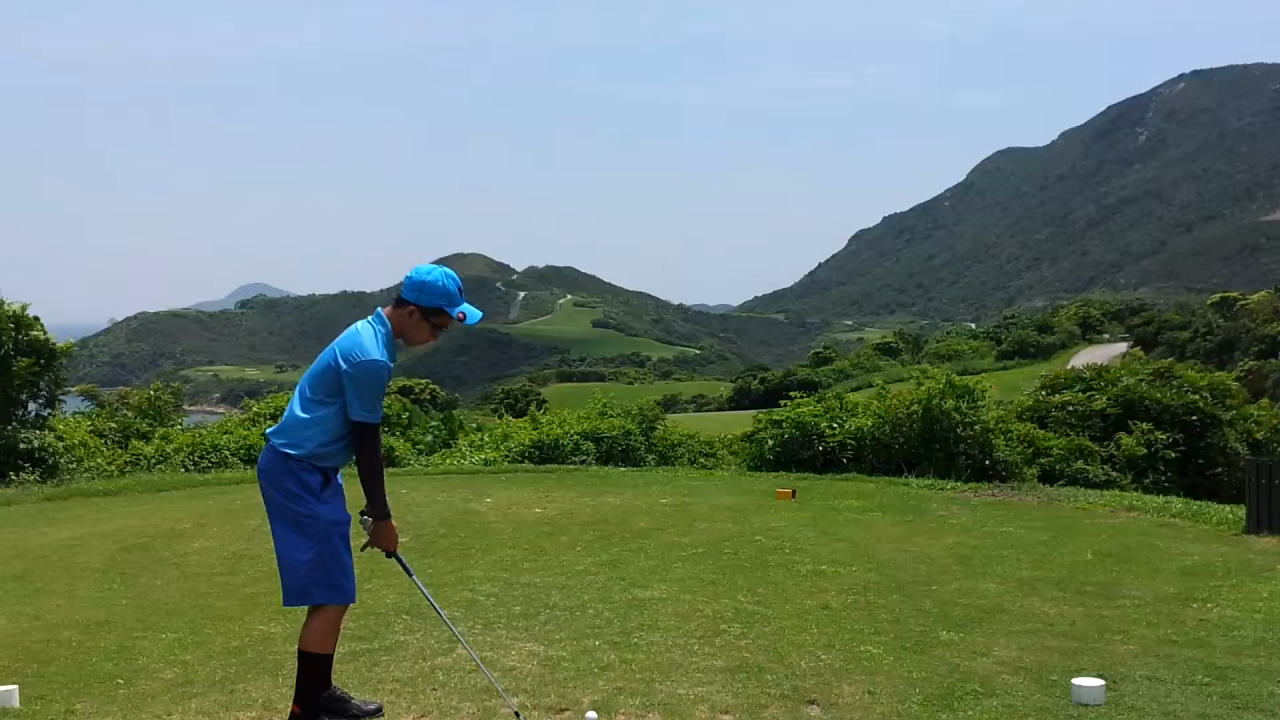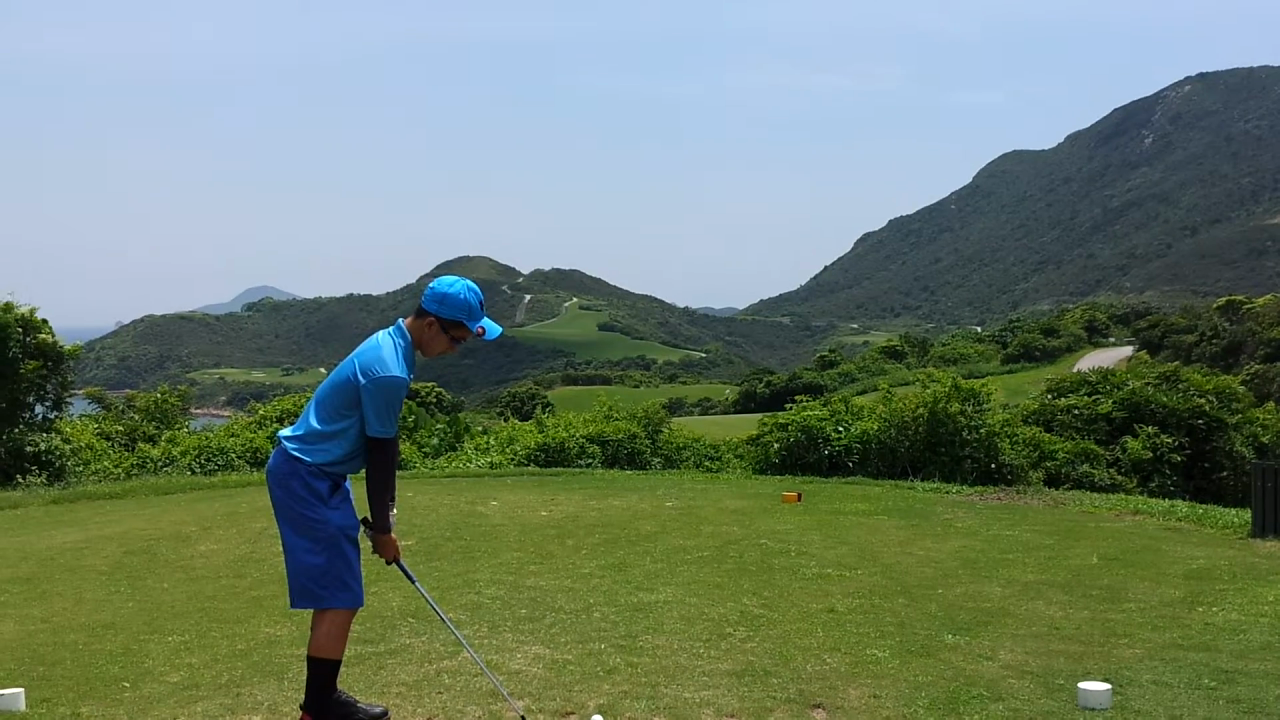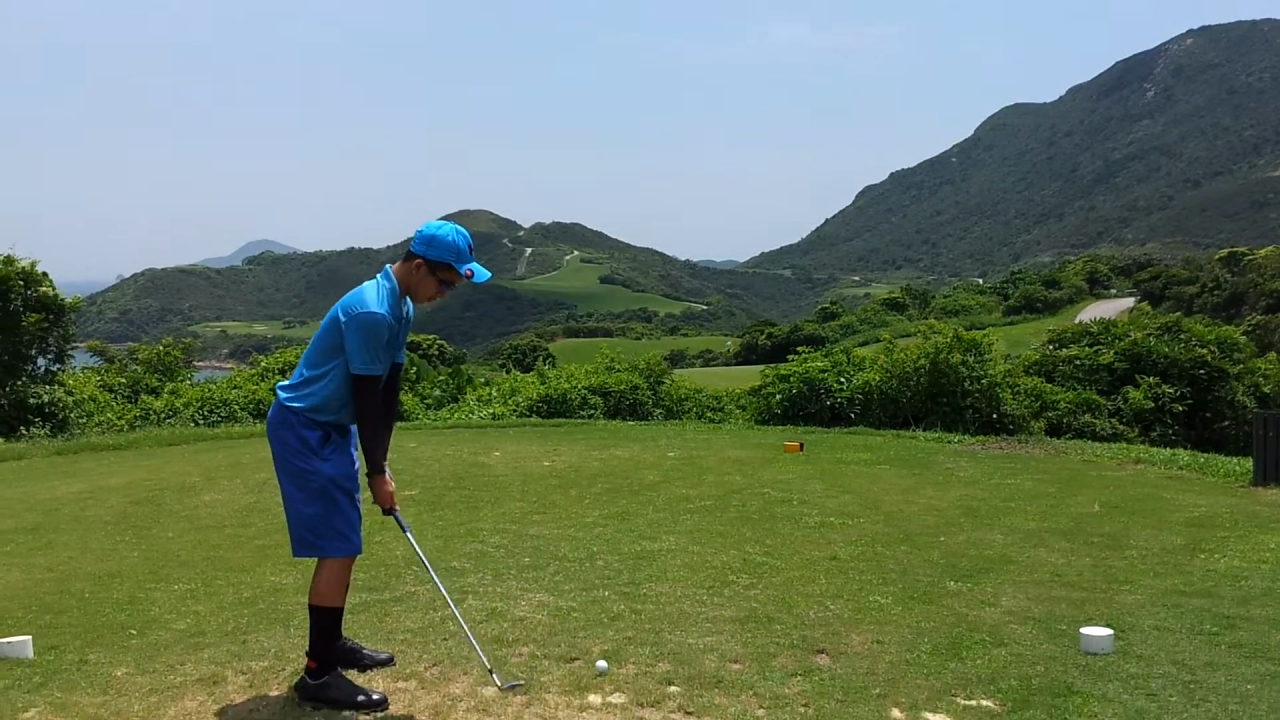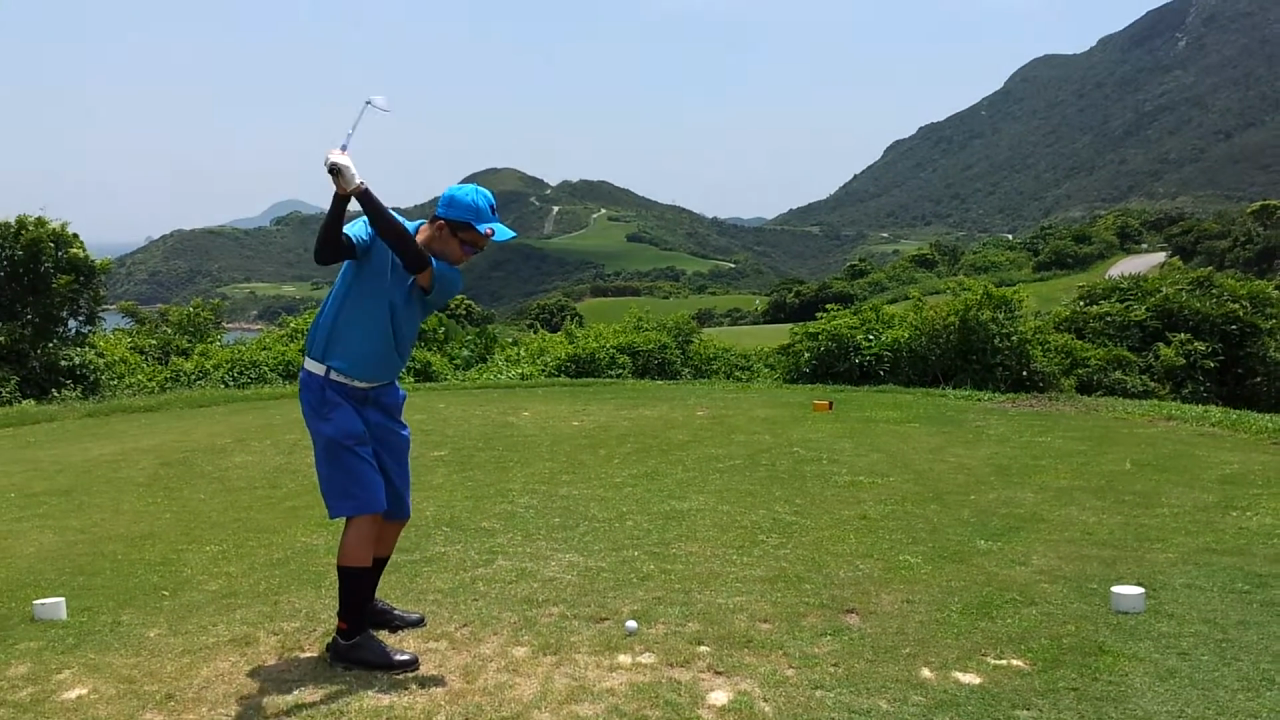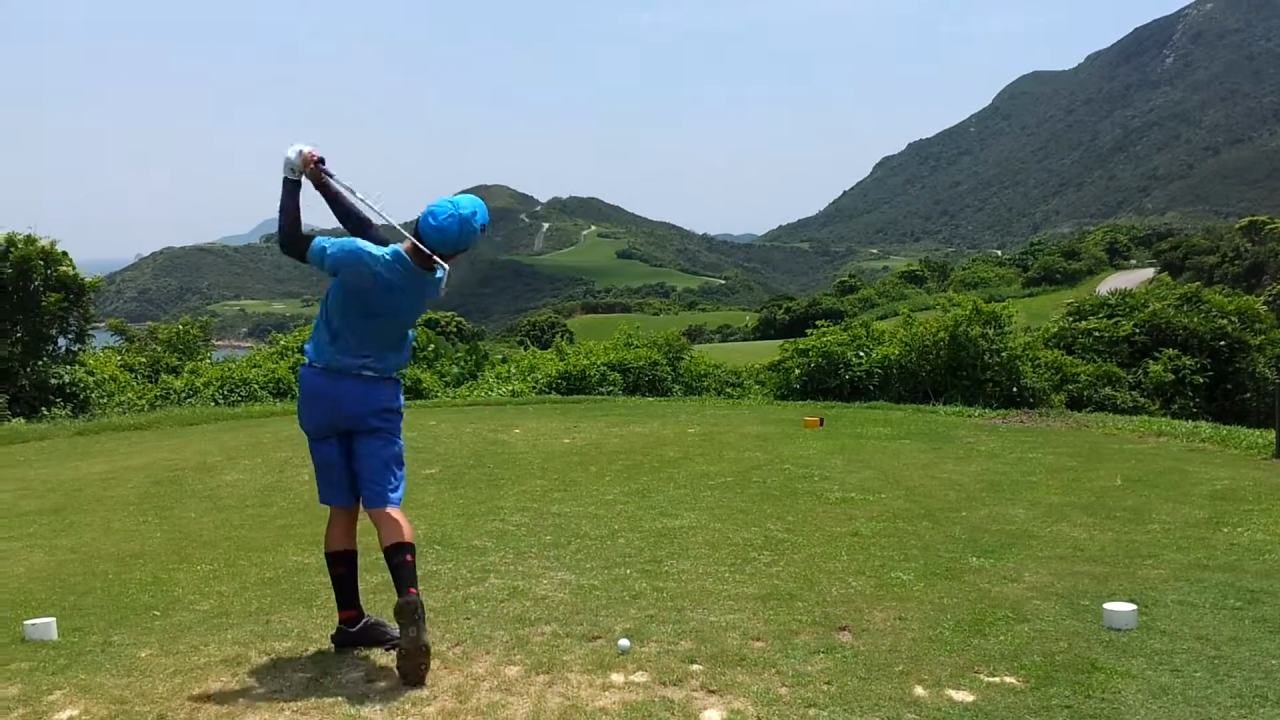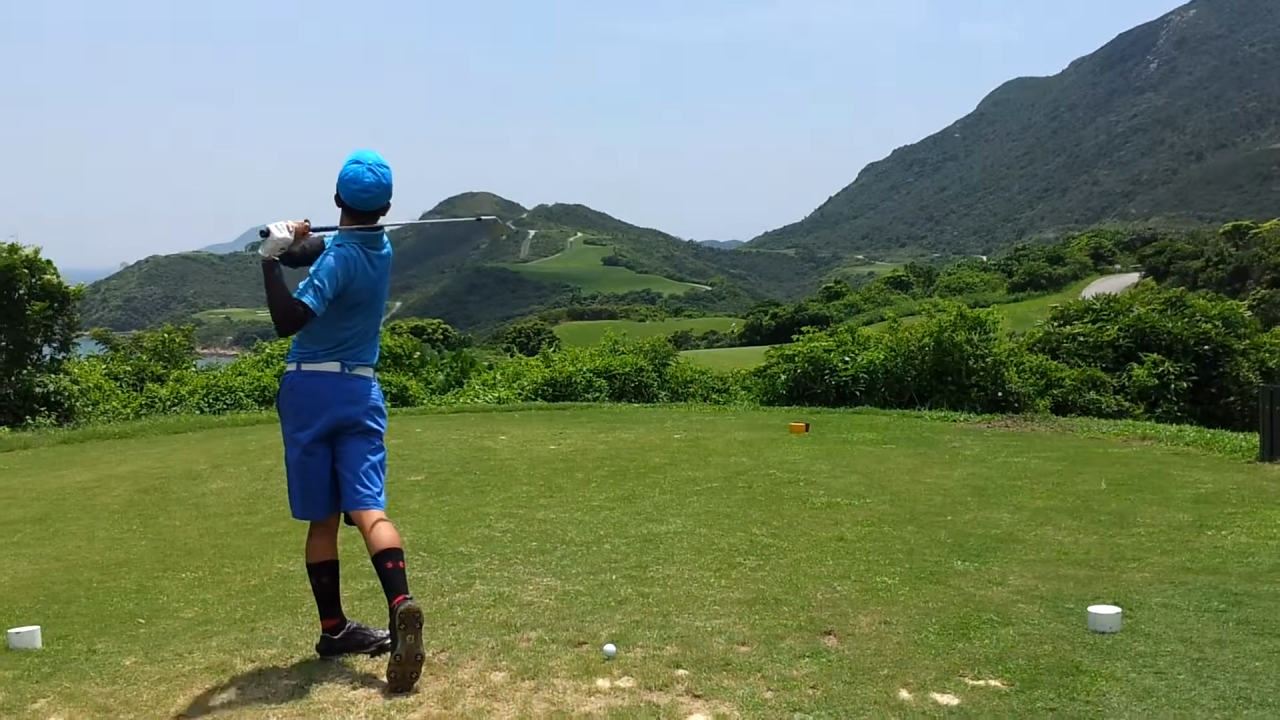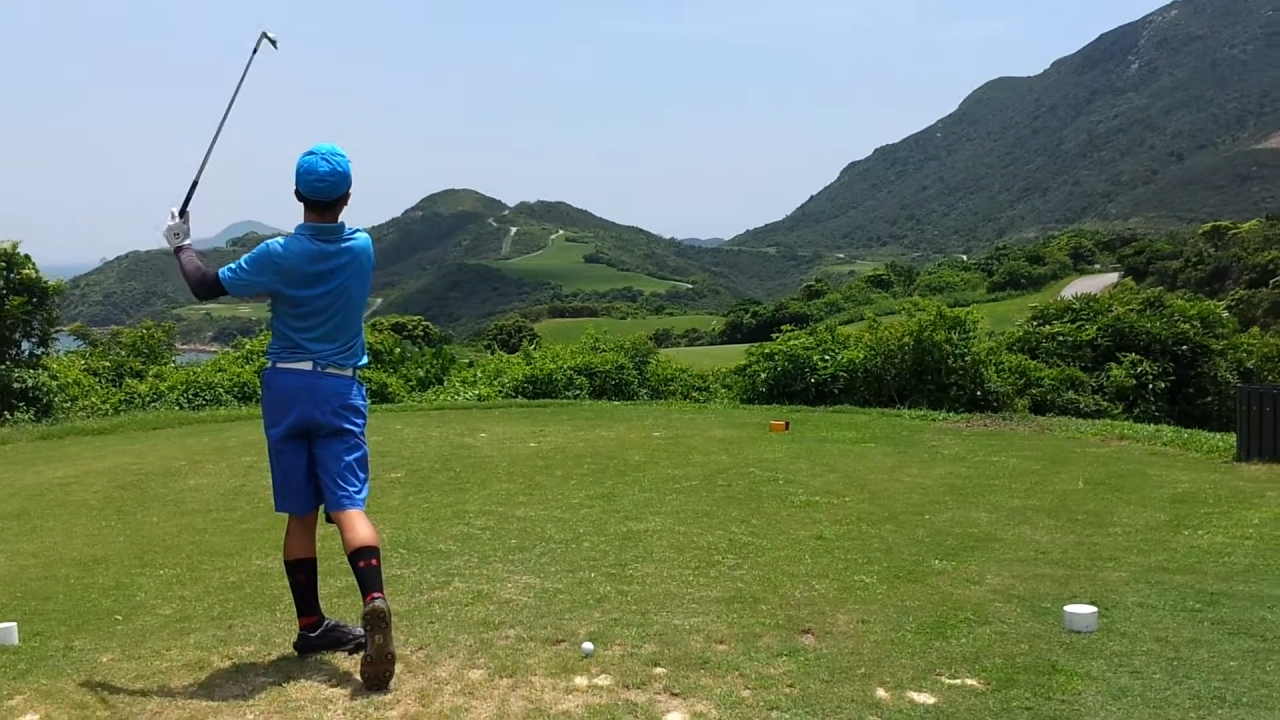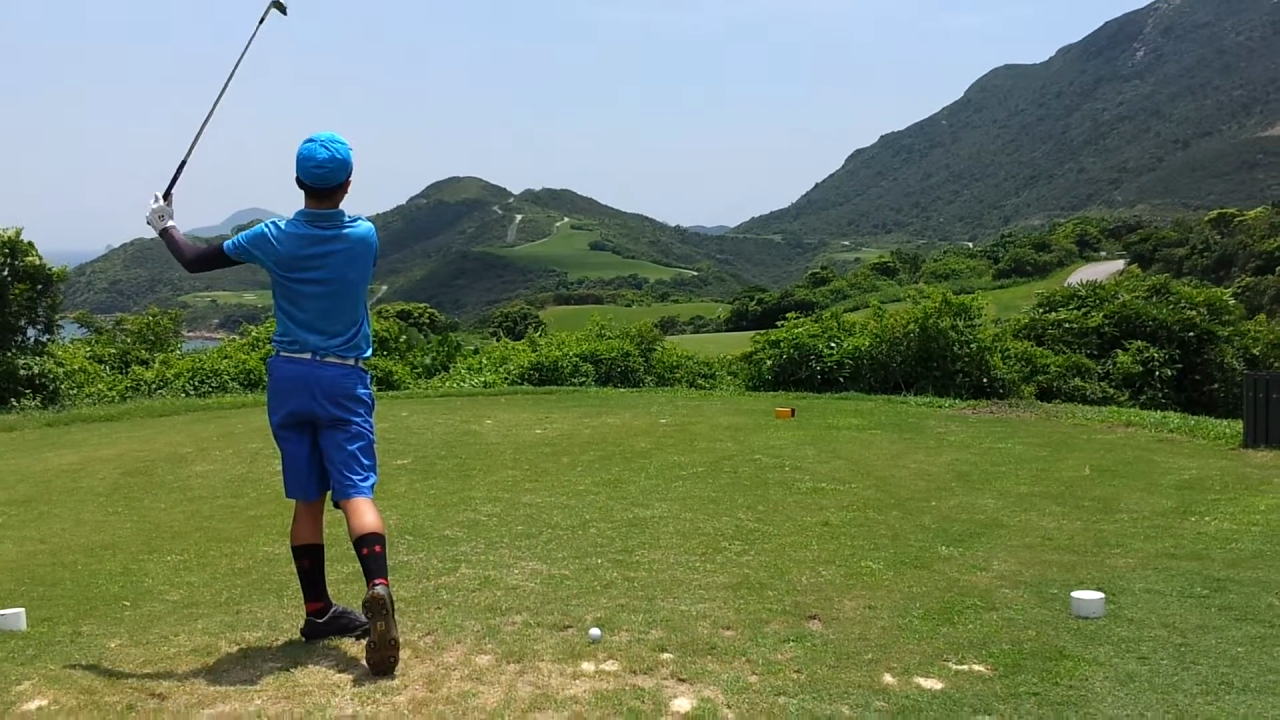
dt=0.7s
person 1, frame 1
left shoulder: (370, 335)
right shoulder: (369, 356)
left elbow: (366, 436)
right elbow: (366, 443)
left wrist: (376, 507)
right wrist: (382, 517)
left hip: (311, 468)
right hip: (297, 472)
left knee: (334, 589)
right knee: (331, 596)
person 1, frame 2
left shoulder: (391, 343)
right shoulder: (389, 371)
left elbow: (384, 447)
right elbow: (378, 455)
left wrist: (386, 510)
right wrist: (381, 529)
left hip: (314, 471)
right hip: (306, 477)
left knee: (335, 594)
right knee: (339, 599)
person 1, frame 3
left shoulder: (400, 309)
right shoulder: (369, 310)
left elbow: (388, 389)
right elbow: (364, 397)
left wrist: (381, 463)
right wrist: (378, 474)
left hip: (332, 427)
right hip: (303, 428)
left knee: (345, 543)
right knee: (337, 546)
left ankle: (331, 644)
right ankle: (318, 674)
person 1, frame 4
left shoulder: (446, 279)
right shoulder: (376, 226)
left elbow: (411, 255)
right elbow: (325, 253)
left wrist: (358, 189)
right wrist: (342, 198)
left hip: (380, 396)
right hip: (331, 389)
left knee: (393, 512)
right knee: (366, 508)
left ankle: (364, 602)
right ankle: (350, 634)
person 1, frame 5
left shoulder: (360, 261)
right shoulder: (434, 279)
left elbow: (291, 242)
right elbow: (377, 236)
left wrist: (294, 177)
right wrist: (323, 182)
left hip: (320, 385)
right hip: (375, 395)
left knee: (341, 505)
right knee: (385, 502)
left ankle: (351, 619)
right ankle: (407, 601)
person 1, frame 6
left shoulder: (339, 257)
right shoulder: (379, 247)
left elbow: (287, 322)
right elbow: (316, 252)
left wrist: (272, 256)
right wrist: (291, 244)
left hip: (310, 390)
right hip: (359, 390)
left knee: (322, 516)
right knee: (367, 507)
left ankle: (334, 628)
right ankle: (401, 604)
person 1, frame 7
left shoulder: (278, 255)
right shoulder: (362, 248)
left elbow: (204, 287)
left wrist: (180, 244)
left hip: (286, 387)
right hip: (340, 390)
left knee: (300, 511)
right knee: (348, 504)
left ankle: (311, 625)
right ankle: (375, 601)
person 1, frame 8
left shoulder: (276, 238)
right shoulder: (365, 236)
left elbow: (196, 261)
left wrist: (164, 225)
left hip: (290, 377)
right hip: (344, 380)
left knee: (307, 497)
right knee: (356, 492)
left ankle: (317, 611)
right ankle: (378, 588)
